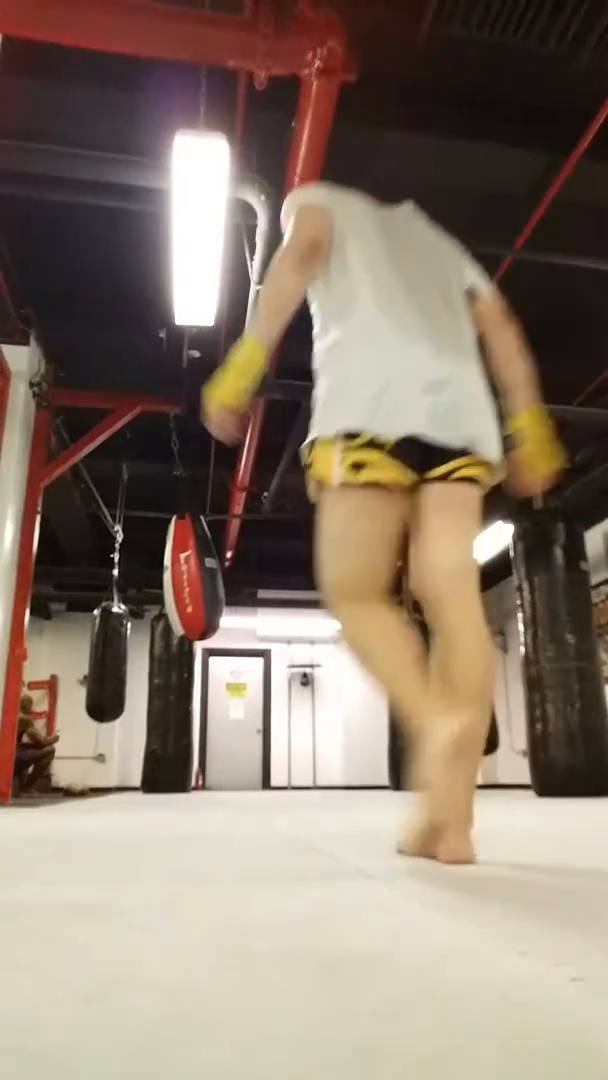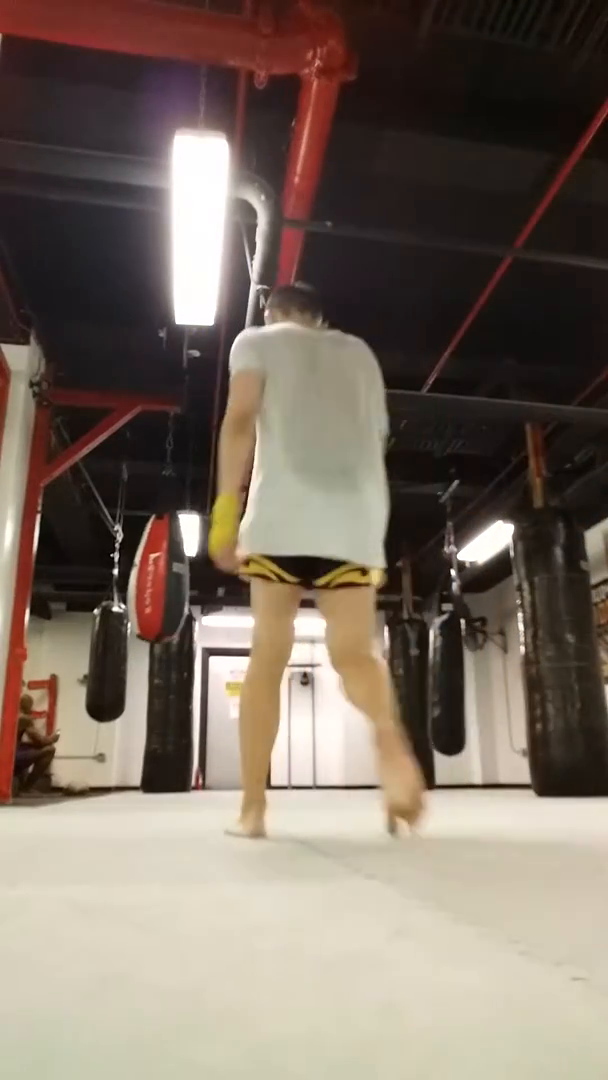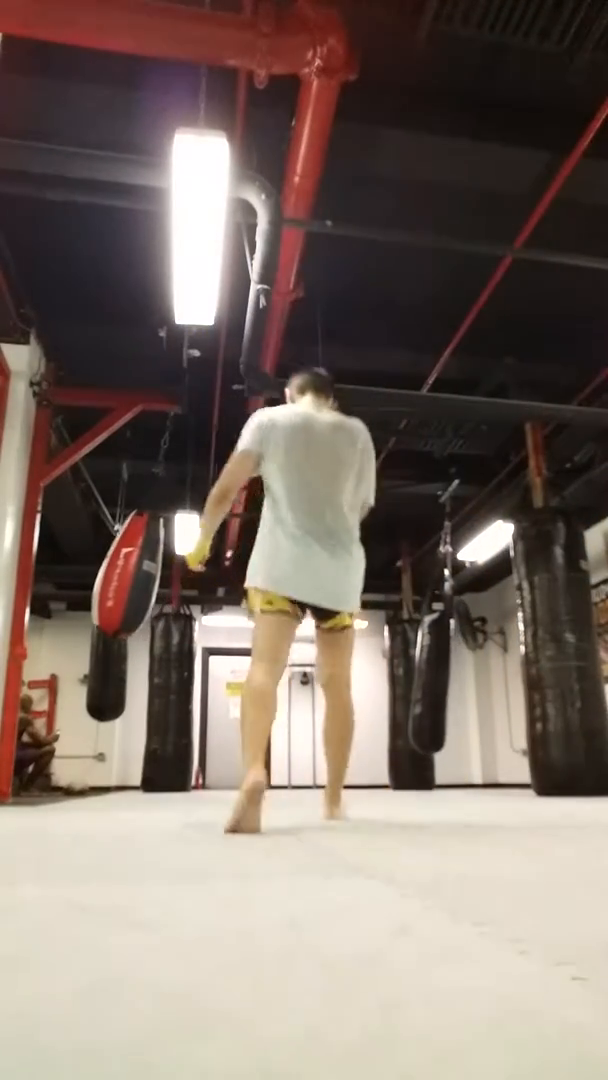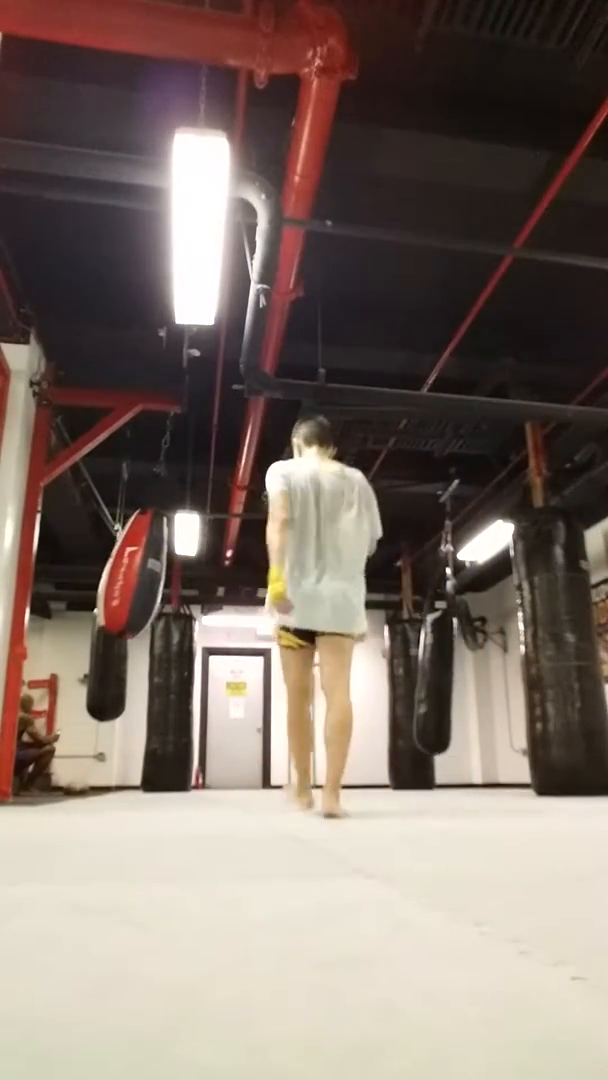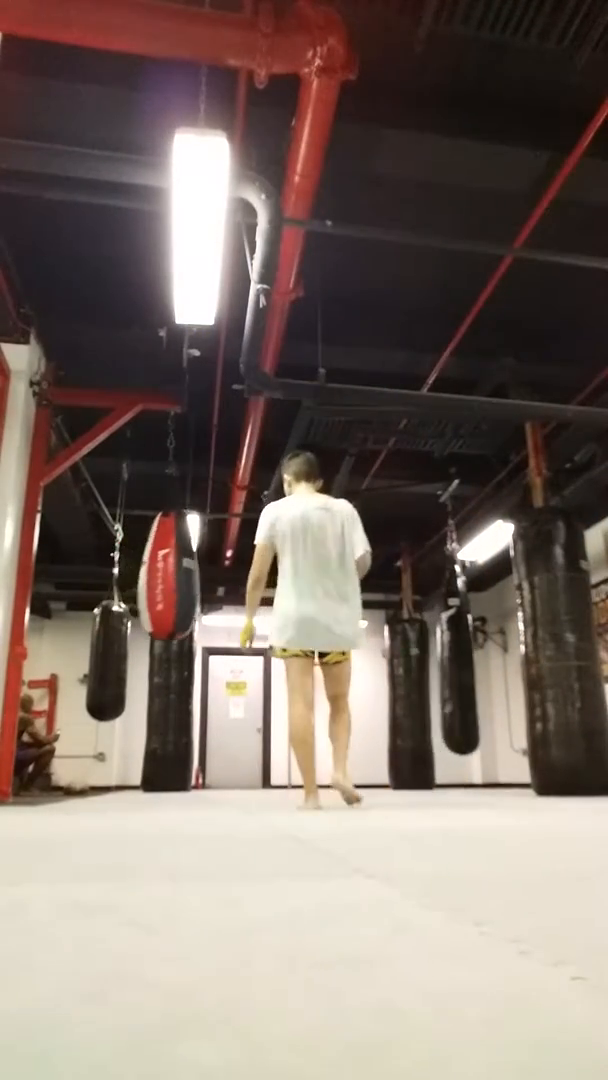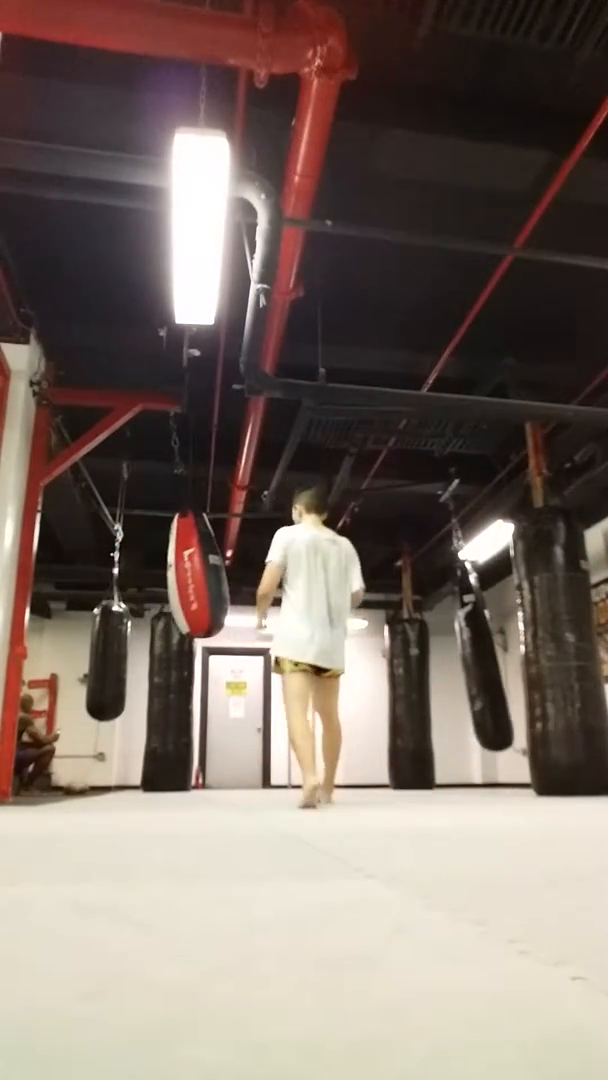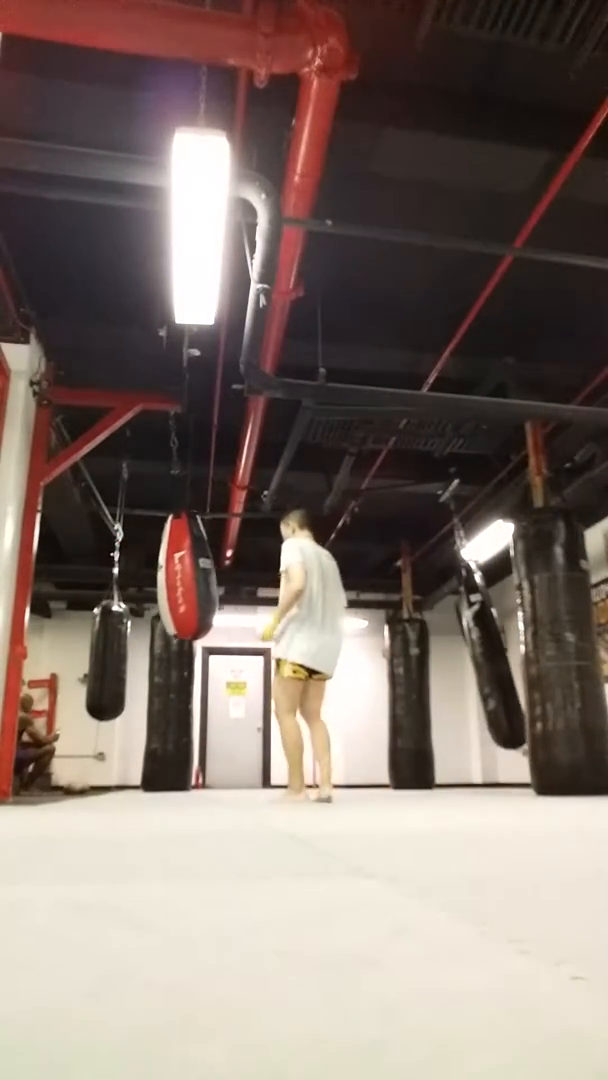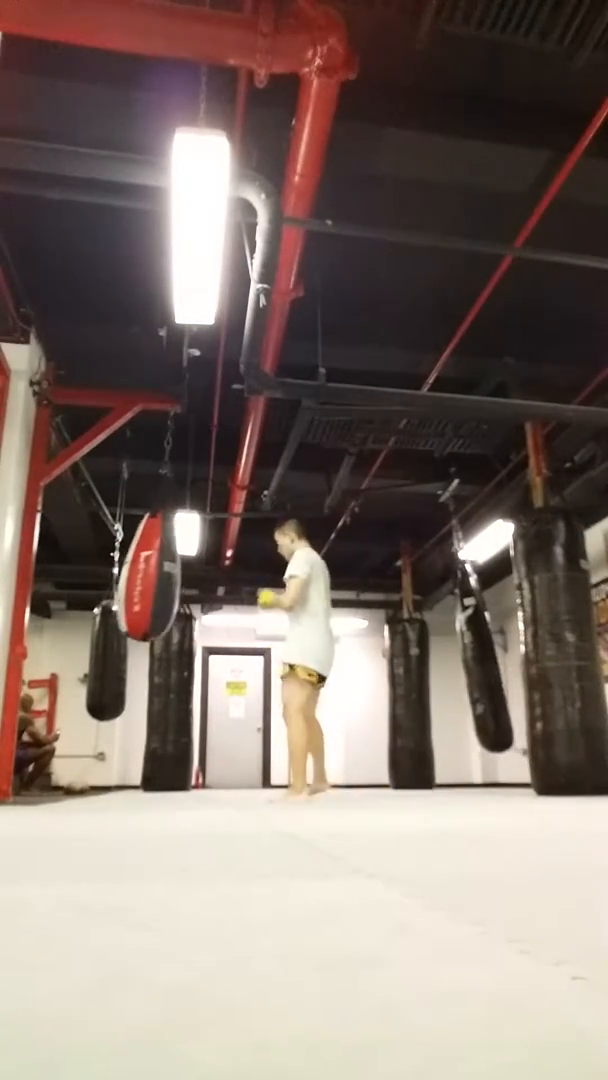
dt=0.4s
person 1, frame 1
left shoulder: (318, 200)
right shoulder: (432, 236)
left elbow: (300, 249)
right elbow: (497, 325)
left wrist: (248, 354)
right wrist: (529, 418)
left hip: (371, 400)
right hip: (461, 408)
left knee: (352, 590)
right knee: (451, 595)
left ankle: (437, 723)
right ankle: (452, 821)
person 1, frame 2
left shoulder: (257, 340)
right shoulder: (359, 352)
left elbow: (240, 419)
right elbow: (377, 438)
left wrist: (226, 506)
left hip: (280, 515)
right hip: (355, 513)
left knee: (268, 657)
right knee: (353, 652)
left ankle: (252, 807)
right ankle: (391, 743)
person 1, frame 3
left shoulder: (269, 419)
right shoulder: (358, 432)
left elbow: (225, 489)
left wrist: (202, 541)
left hip: (281, 565)
right hip: (340, 570)
left knee: (264, 669)
right knee: (336, 687)
left ankle: (254, 771)
right ankle: (334, 798)
person 1, frame 4
left shoulder: (283, 470)
right shoulder: (357, 480)
left elbow: (279, 520)
right elbow: (371, 543)
left wrist: (277, 576)
left hip: (298, 598)
right hip: (343, 598)
left knee: (299, 696)
right knee: (337, 693)
left ankle: (305, 788)
right ankle: (332, 793)
person 1, frame 5
left shoulder: (275, 511)
right shoulder: (344, 509)
left elbow: (258, 574)
right elbow: (364, 562)
left wrist: (249, 619)
left hip: (295, 620)
right hip: (338, 620)
left knee: (300, 704)
right knee: (339, 700)
left ankle: (311, 793)
right ankle: (341, 768)
person 1, frame 6
left shoulder: (288, 535)
right shoulder: (344, 545)
left elbow: (265, 589)
right elbow: (357, 596)
left wrist: (261, 615)
left hip: (297, 636)
right hip: (333, 640)
left knee: (296, 710)
right knee: (329, 714)
left ankle: (310, 776)
right ankle: (327, 788)
person 1, frame 7
left shoulder: (293, 546)
right shoulder: (328, 558)
left elbow: (297, 585)
right elbow: (339, 605)
left wrist: (274, 622)
left hip: (298, 642)
right hip: (325, 646)
left knee: (285, 711)
right knee: (313, 715)
left ankle: (297, 788)
right ankle: (325, 784)
person 1, frame 8
left shoulder: (301, 557)
right shoulder: (317, 562)
left elbow: (289, 601)
left wrist: (270, 599)
right wrist: (276, 598)
left hip: (305, 647)
right hip: (318, 648)
left knee: (293, 713)
right knee: (306, 714)
left ankle: (297, 788)
right ankle: (319, 779)
